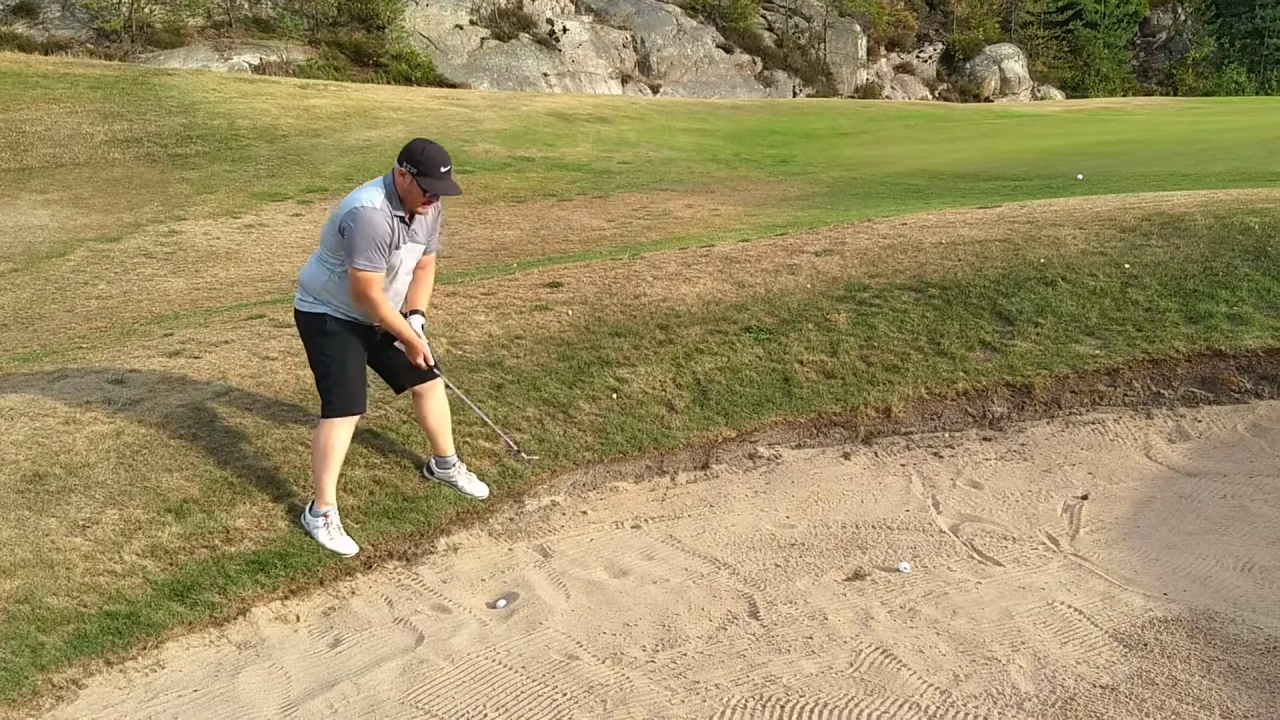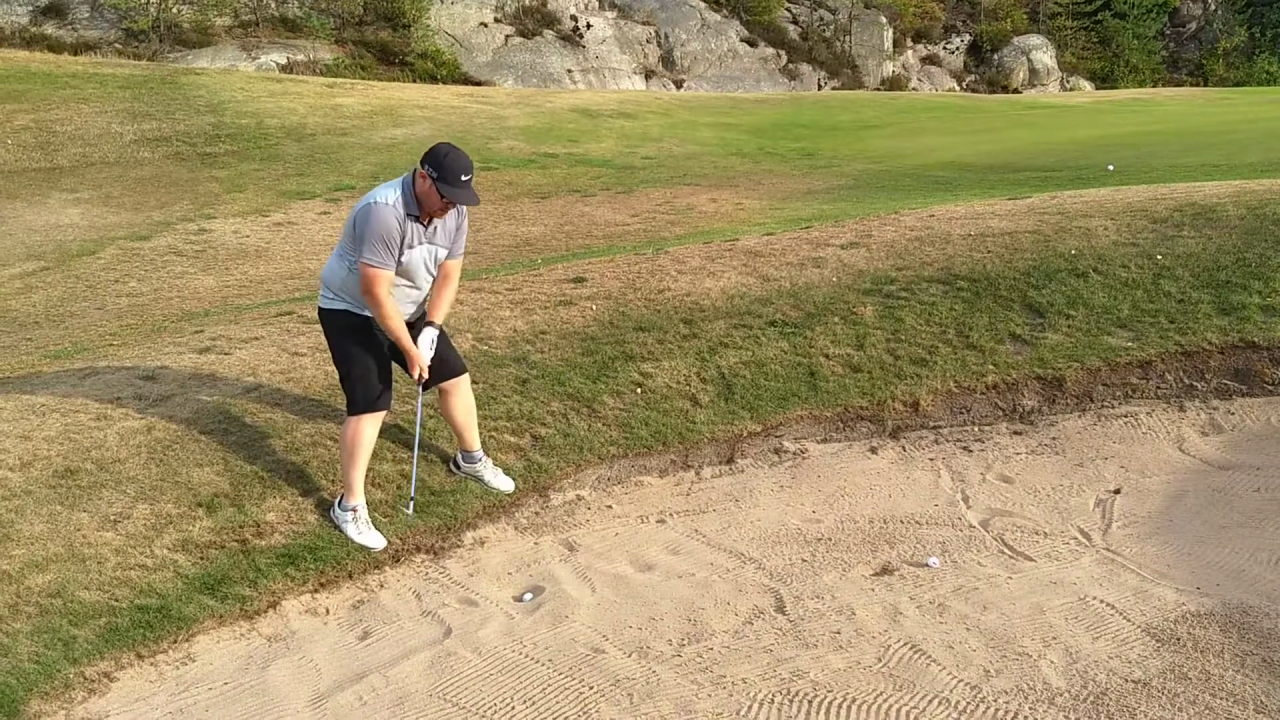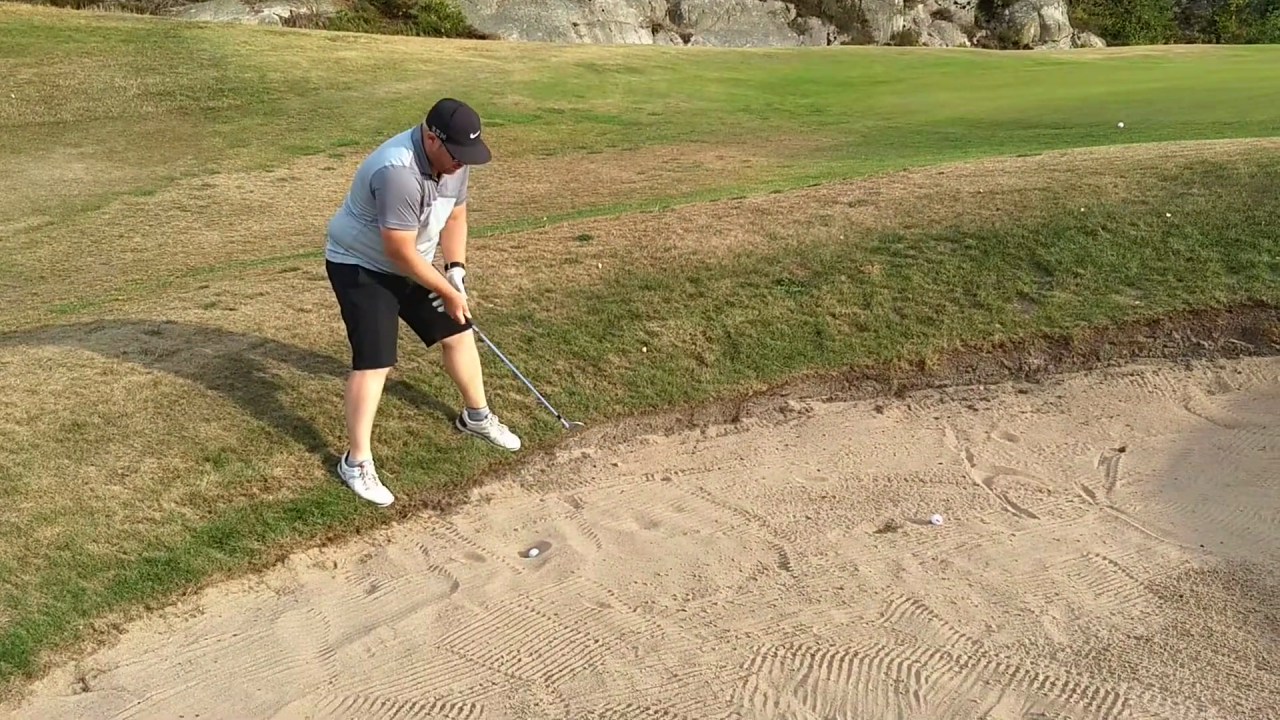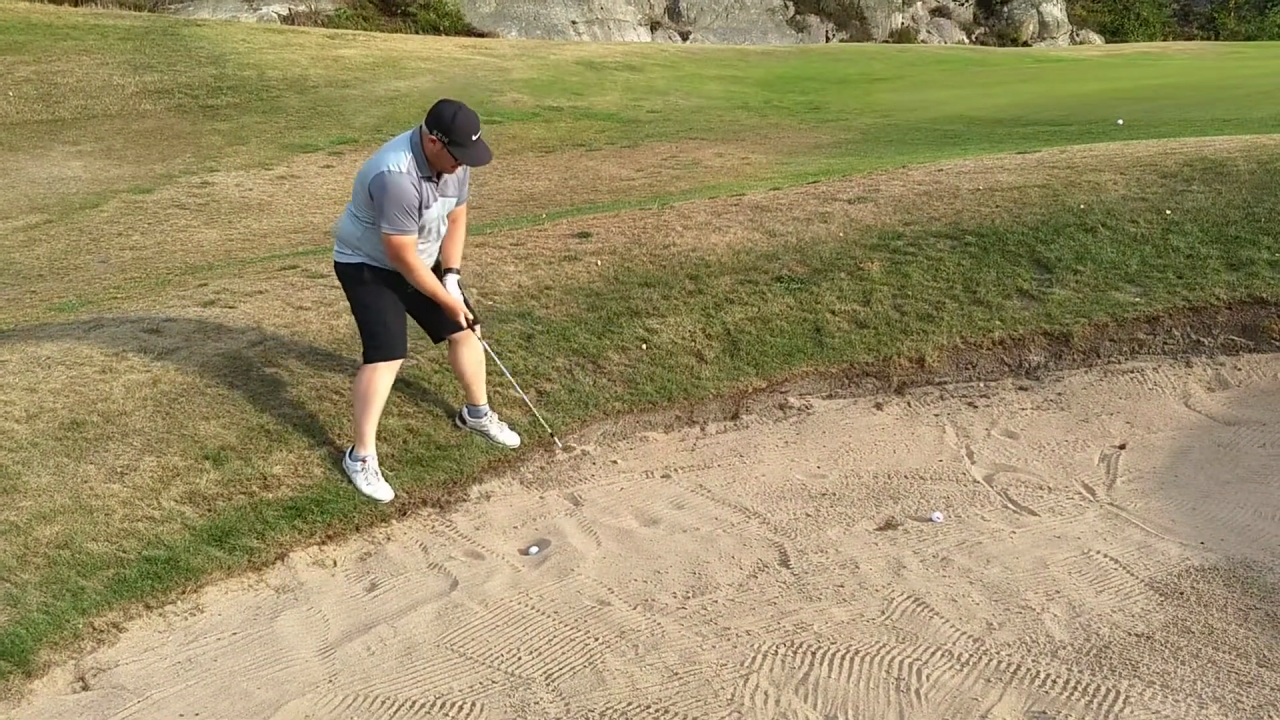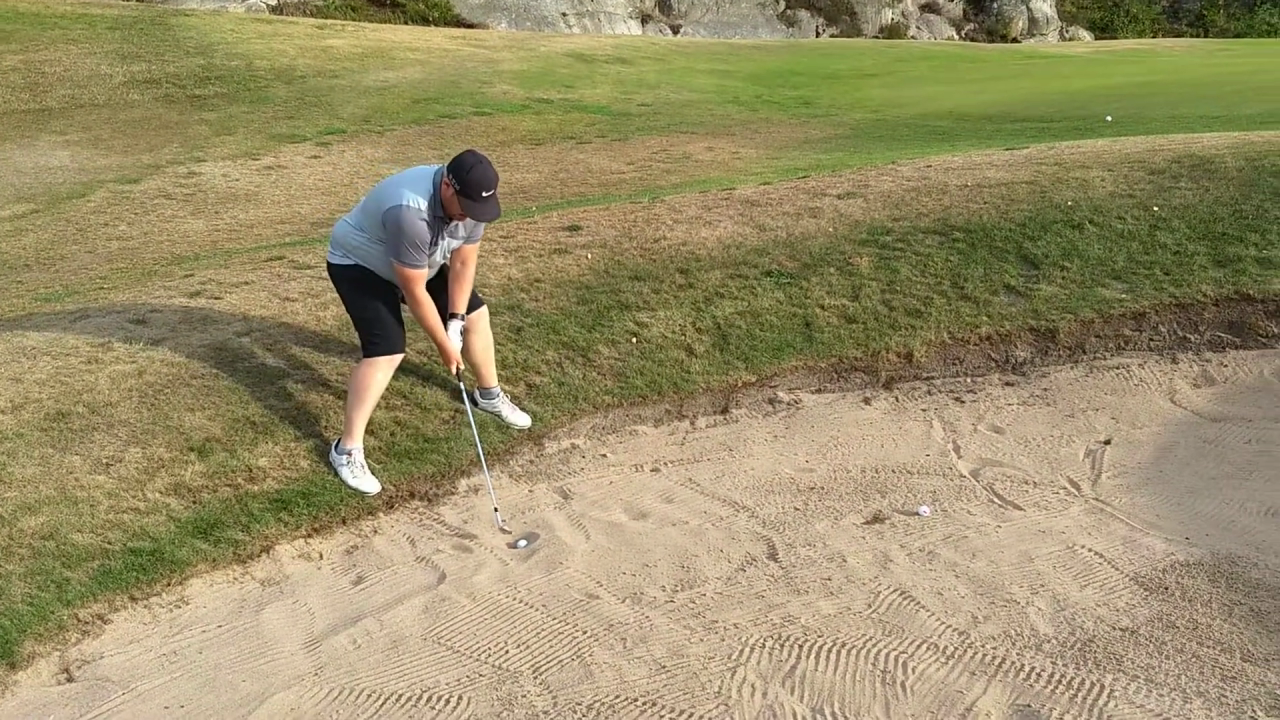
dt=1s
person 1, frame 1
left shoulder: (427, 205)
right shoulder: (369, 213)
left elbow: (424, 266)
right elbow: (365, 294)
left wrist: (416, 320)
right wrist: (408, 338)
left hip: (383, 313)
right hip: (330, 315)
left knee: (429, 379)
right knee: (344, 409)
left ankle: (445, 463)
right ankle: (321, 512)
person 1, frame 2
left shoulder: (454, 211)
right shoulder: (383, 211)
left elbow: (449, 275)
right elbow: (374, 293)
left wrist: (431, 331)
right wrist: (409, 350)
left hip: (408, 310)
right hip: (353, 313)
left knee: (456, 378)
right knee: (369, 407)
left ankle: (471, 458)
right ankle: (350, 506)
person 1, frame 3
left shoulder: (452, 160)
right shoulder: (398, 171)
left elbow: (455, 216)
right elbow: (400, 251)
left wrist: (456, 270)
right wrist: (447, 292)
left hip: (413, 263)
right hip: (362, 267)
left knee: (458, 333)
right knee: (374, 362)
left ankle: (477, 415)
right ankle: (357, 462)
person 1, frame 4
left shoulder: (453, 161)
right shoulder: (396, 176)
left elbow: (455, 219)
right elbow: (402, 256)
left wrist: (452, 277)
right wrist: (446, 301)
left hip: (422, 262)
right hip: (368, 265)
left knee: (465, 330)
right knee: (386, 355)
left ankle: (477, 412)
right ankle: (361, 457)
person 1, frame 5
left shoulder: (471, 198)
right shoulder: (410, 210)
left elbow: (463, 262)
right elbow: (413, 291)
left wrist: (455, 321)
right wrist: (445, 345)
left hip: (420, 265)
right hip: (359, 265)
left knee: (475, 313)
right knee: (387, 352)
left ankle: (489, 395)
right ankle: (347, 450)
